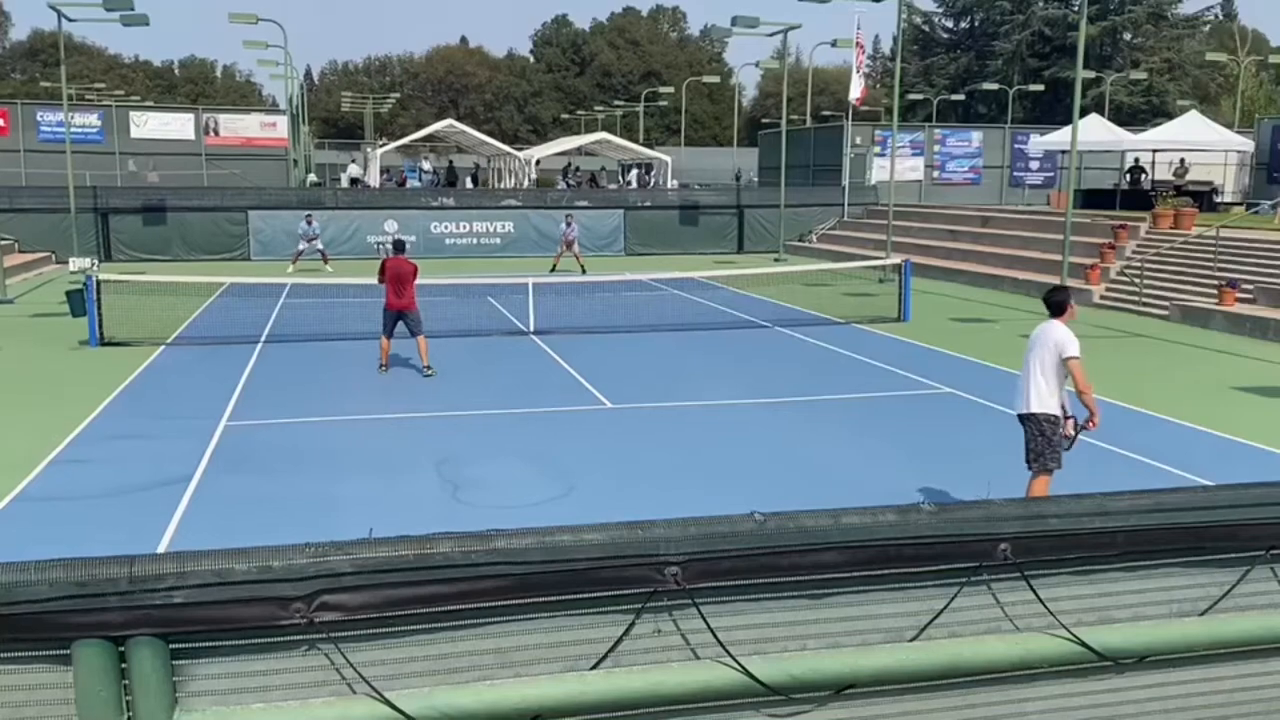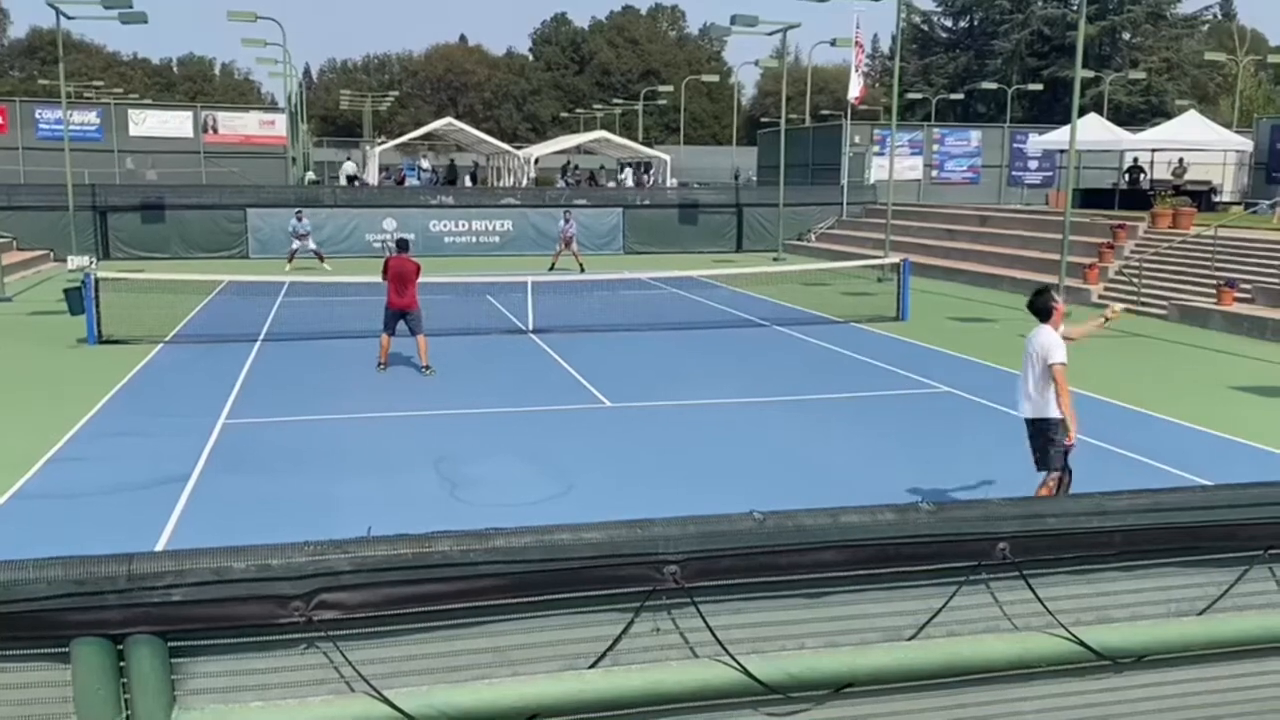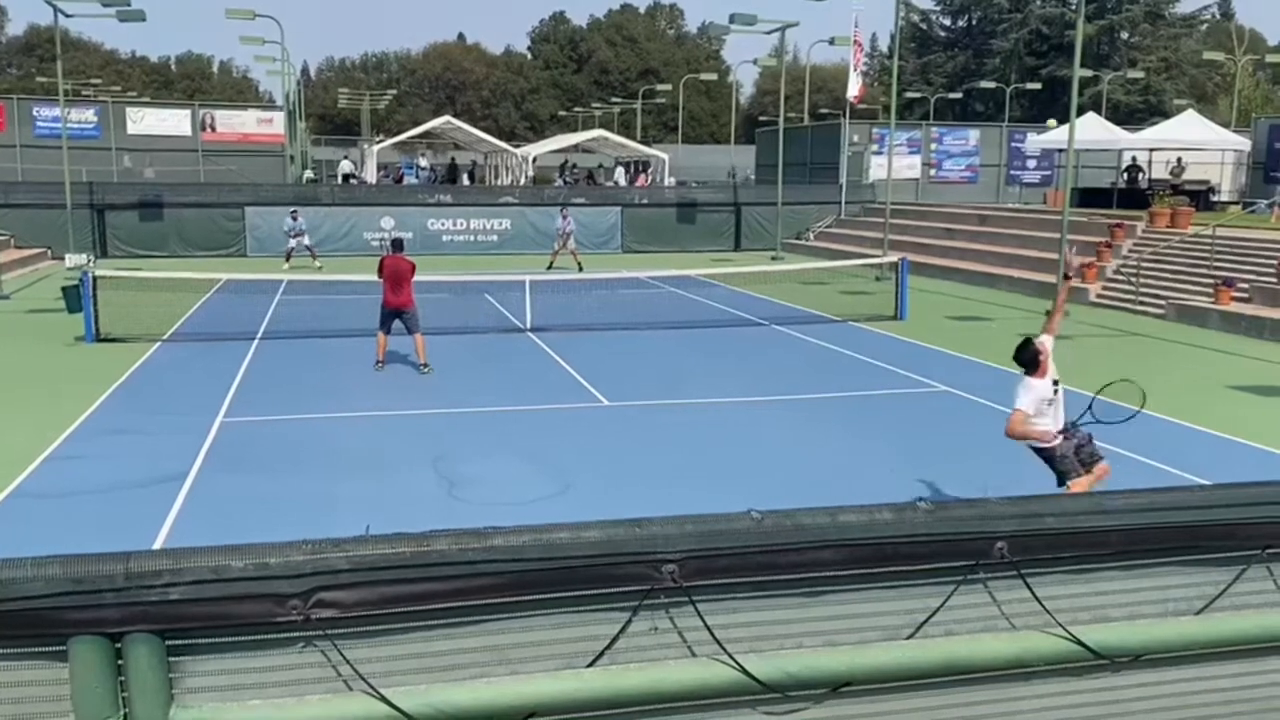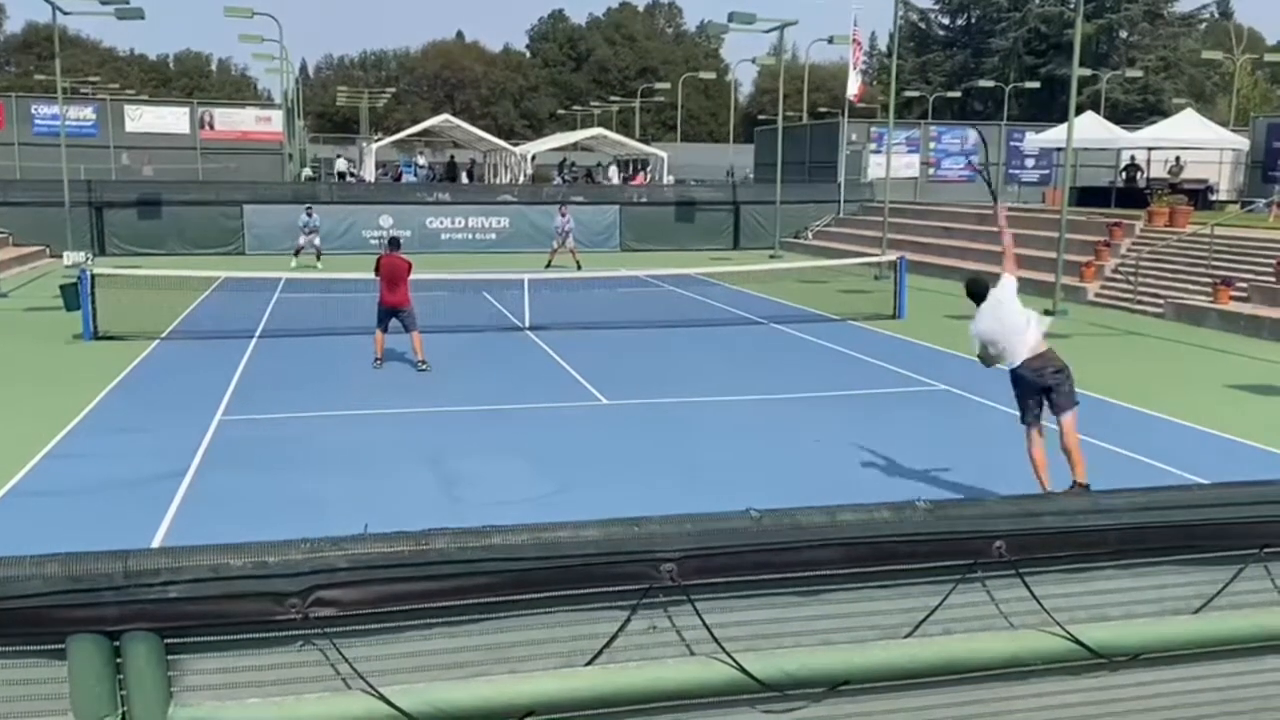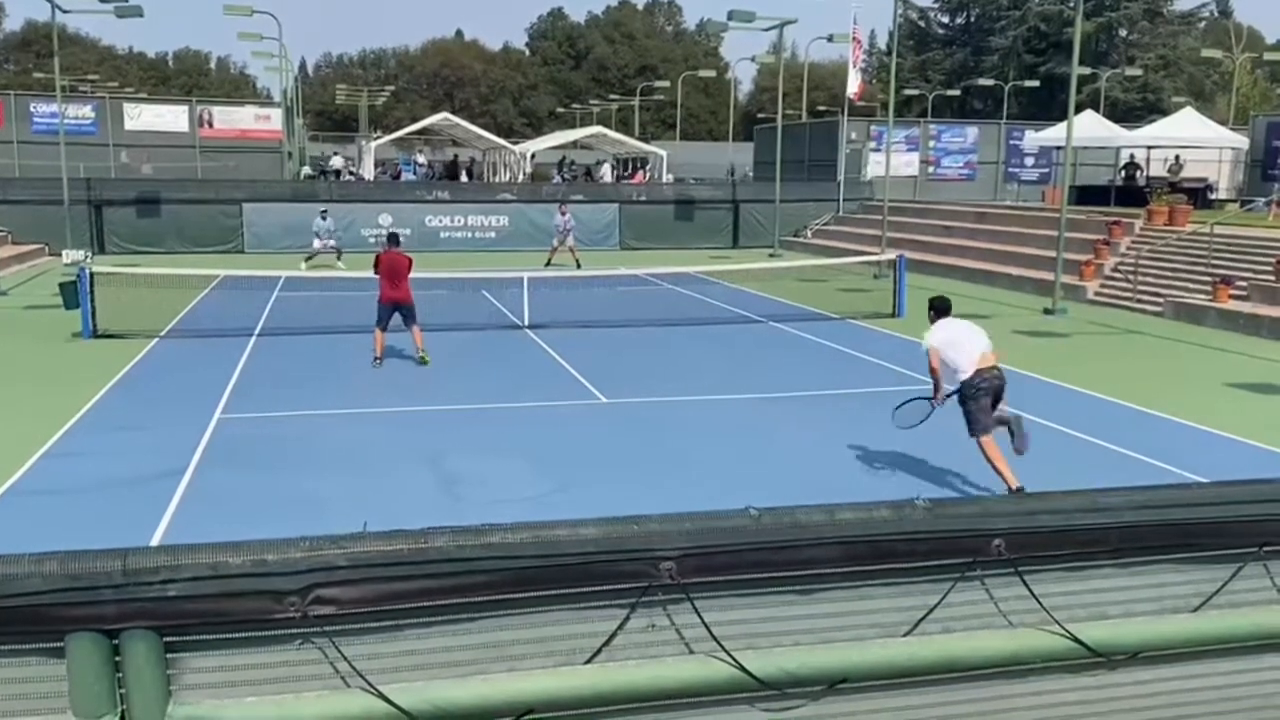
dt=0.4s
person 1, frame 1
left shoulder: (1041, 330)
right shoulder: (1066, 338)
right elbow: (1082, 387)
left wrist: (1066, 416)
right wrist: (1094, 413)
left hip: (1028, 407)
right hip: (1042, 411)
left knee: (1042, 469)
right knee: (1042, 471)
person 1, frame 2
left shoulder: (1043, 332)
right shoulder: (1052, 343)
left elbow: (1072, 333)
right elbow: (1061, 389)
left wrist: (1104, 319)
right wrist: (1070, 425)
left hip: (1038, 411)
right hip: (1046, 416)
left knee: (1061, 469)
right knee: (1056, 473)
person 1, frame 3
left shoulder: (1043, 351)
right shoulder: (1030, 392)
left elbow: (1056, 314)
right elbow: (1011, 429)
left wrist: (1067, 278)
right wrist: (1038, 434)
left hip: (1062, 431)
right hip: (1048, 442)
left knee: (1100, 469)
right knee: (1079, 484)
person 1, frame 4
left shoulder: (978, 326)
right shoulder: (1003, 295)
left elbow: (988, 362)
right elbow: (1009, 259)
right wrist: (1003, 227)
left hip: (1023, 375)
right hip: (1048, 364)
left knee: (1033, 434)
right knee: (1067, 427)
left ankle: (1046, 494)
right ankle: (1080, 486)
person 1, frame 5
left shoulder: (933, 333)
right shoulder: (969, 325)
left elbow: (934, 365)
right elbow: (992, 356)
left wrist: (938, 389)
left hip: (974, 383)
right hip: (996, 375)
left knee: (985, 440)
right knee: (987, 421)
left ankle: (1015, 489)
right ankle: (1006, 419)
